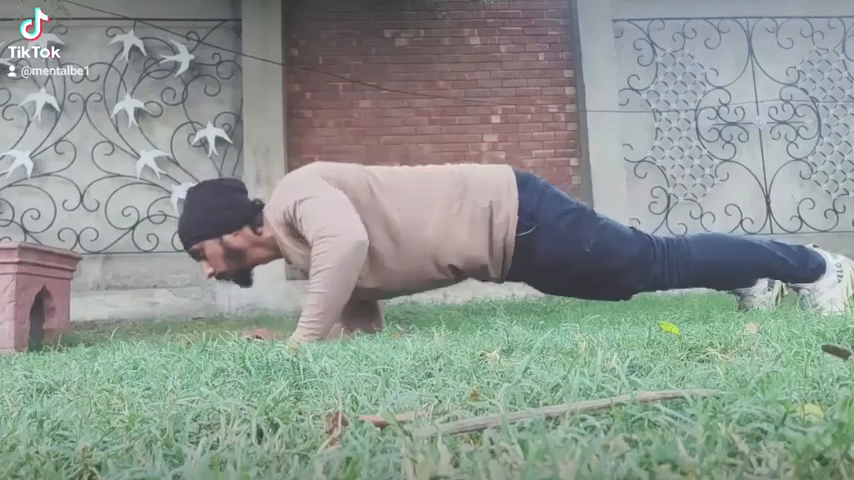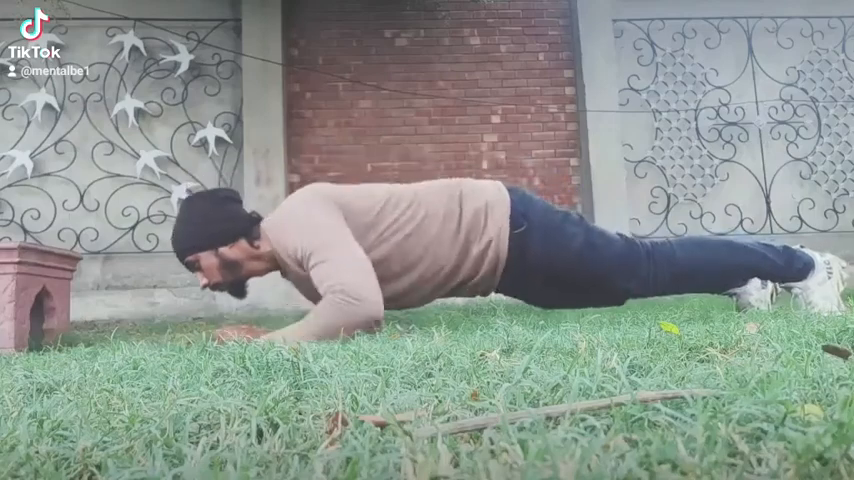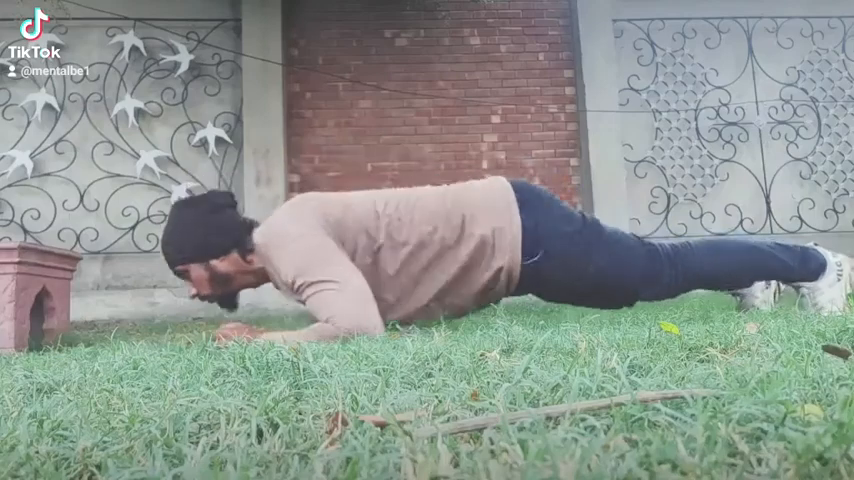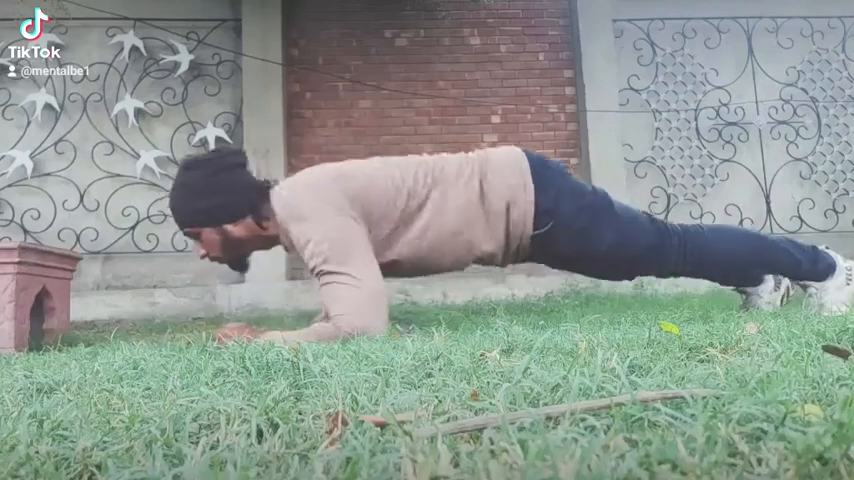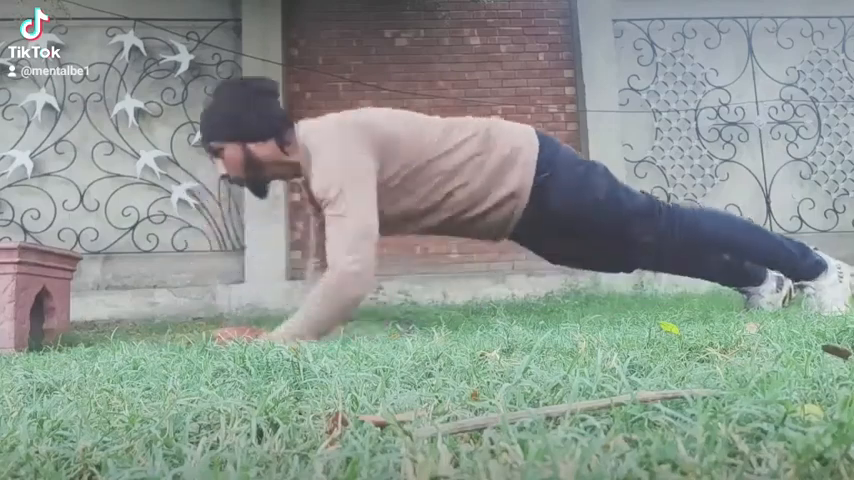
dt=0.3s
person 1, frame 1
left shoulder: (297, 193)
right shoulder: (302, 244)
left elbow: (347, 243)
right elbow: (362, 319)
left wrist: (301, 346)
right wrist: (327, 340)
left hip: (514, 214)
right hip: (507, 241)
left knee: (657, 262)
right knee: (623, 277)
right ankle: (754, 280)
person 1, frame 2
left shoulder: (300, 223)
right shoulder: (295, 248)
left elbow: (364, 305)
right elbow: (358, 312)
left wrist: (269, 343)
right wrist: (302, 337)
left hip: (505, 228)
right hip: (502, 260)
left knee: (647, 267)
right knee: (626, 279)
right ankle: (743, 280)
person 1, frame 3
left shoulder: (289, 240)
right shoulder: (292, 238)
left elbow: (360, 326)
right elbow: (364, 308)
left wrist: (266, 341)
right wrist: (285, 337)
left hip: (515, 235)
right hip: (499, 229)
left knee: (662, 271)
right knee: (635, 276)
right ankle: (752, 280)
person 1, frame 4
left shoulder: (312, 213)
right shoulder: (292, 195)
left elbow: (362, 325)
right elbow: (343, 303)
left wrist: (267, 341)
right wrist: (314, 330)
left hip: (529, 200)
right hip: (509, 196)
left knee: (668, 249)
right knee: (639, 259)
right ankle: (760, 278)
person 1, frame 5
left shoulder: (332, 150)
right shoulder: (308, 150)
left elbow: (352, 274)
right elbow: (334, 261)
left wrist: (272, 344)
right wrist: (308, 338)
left hip: (535, 175)
right hip: (519, 205)
left knee: (663, 229)
right knee: (631, 254)
right ankle: (759, 281)
